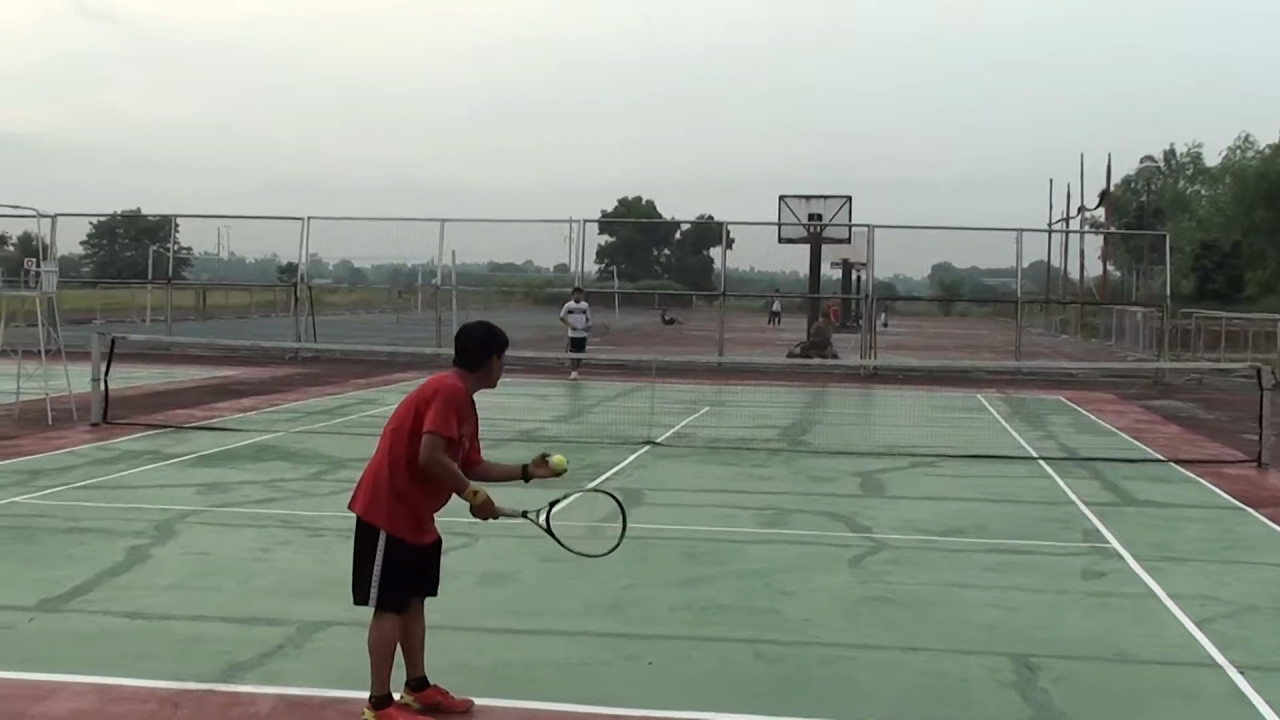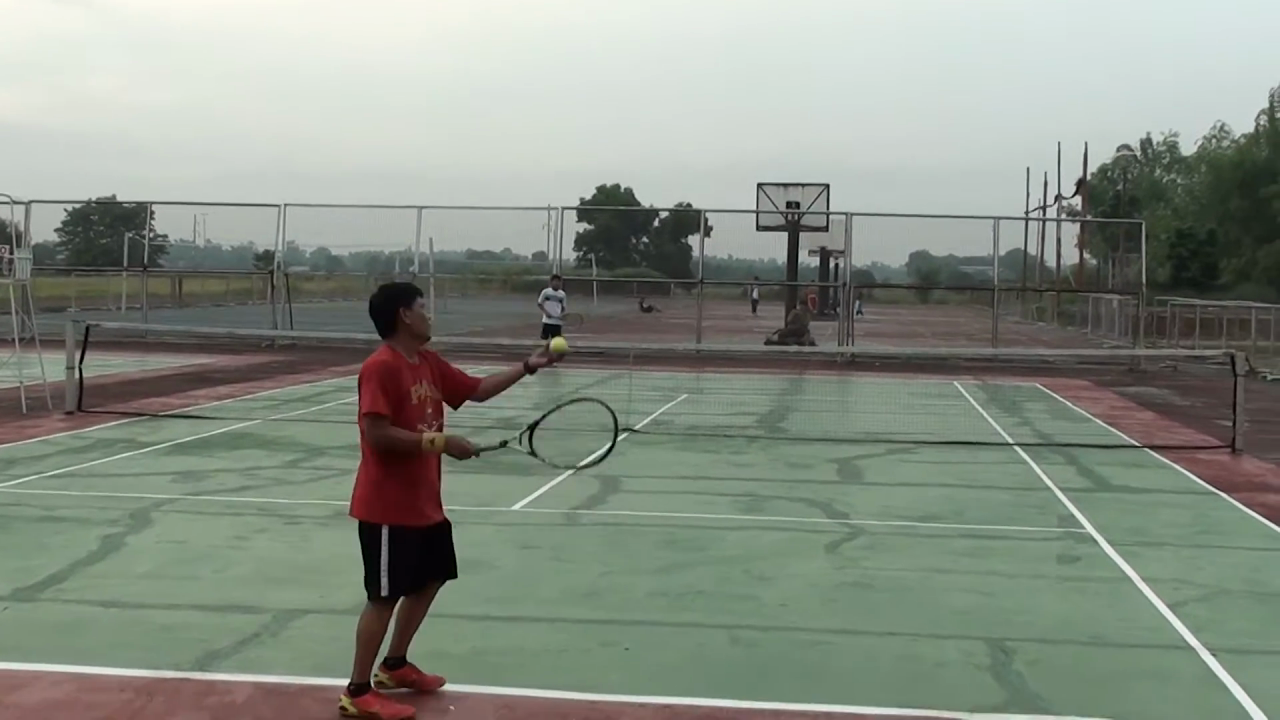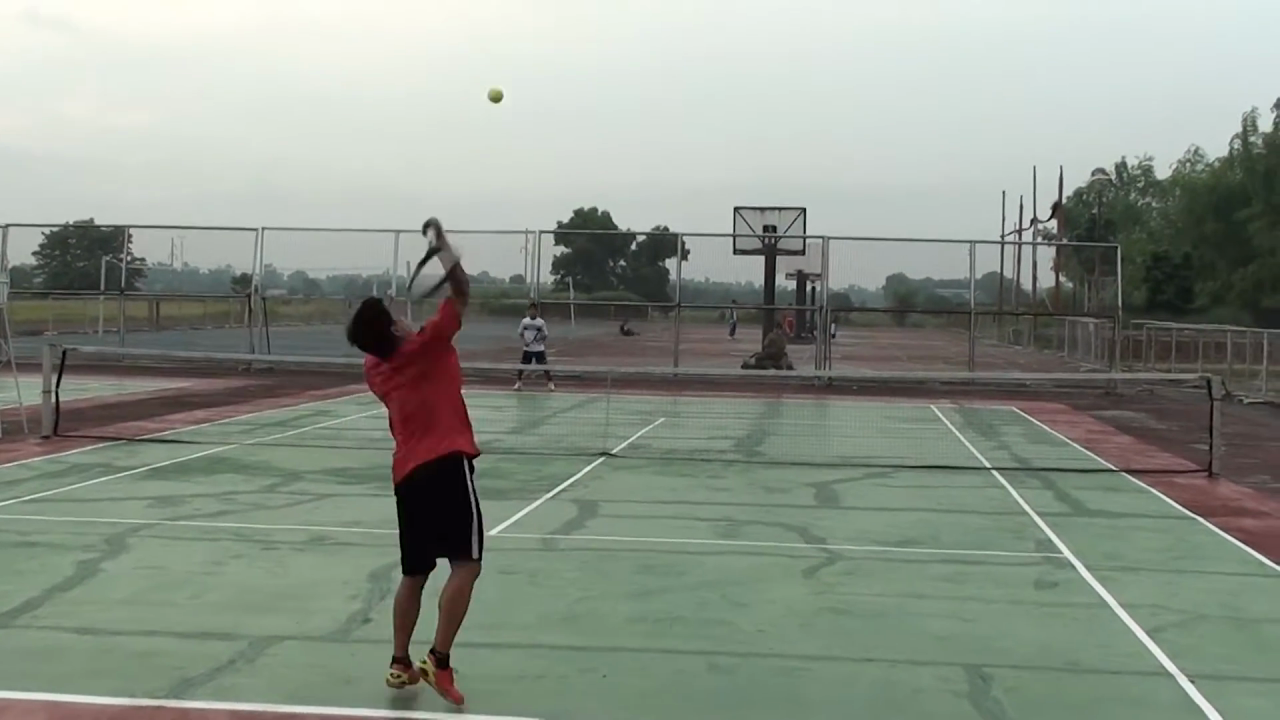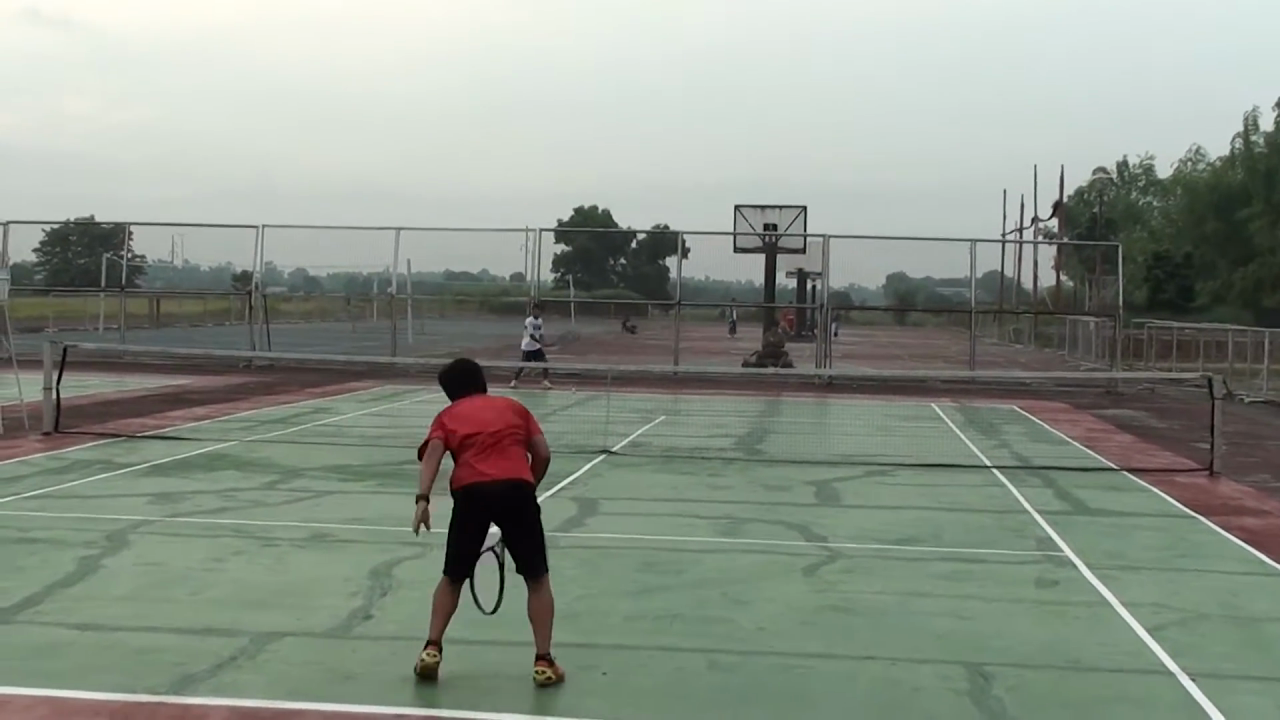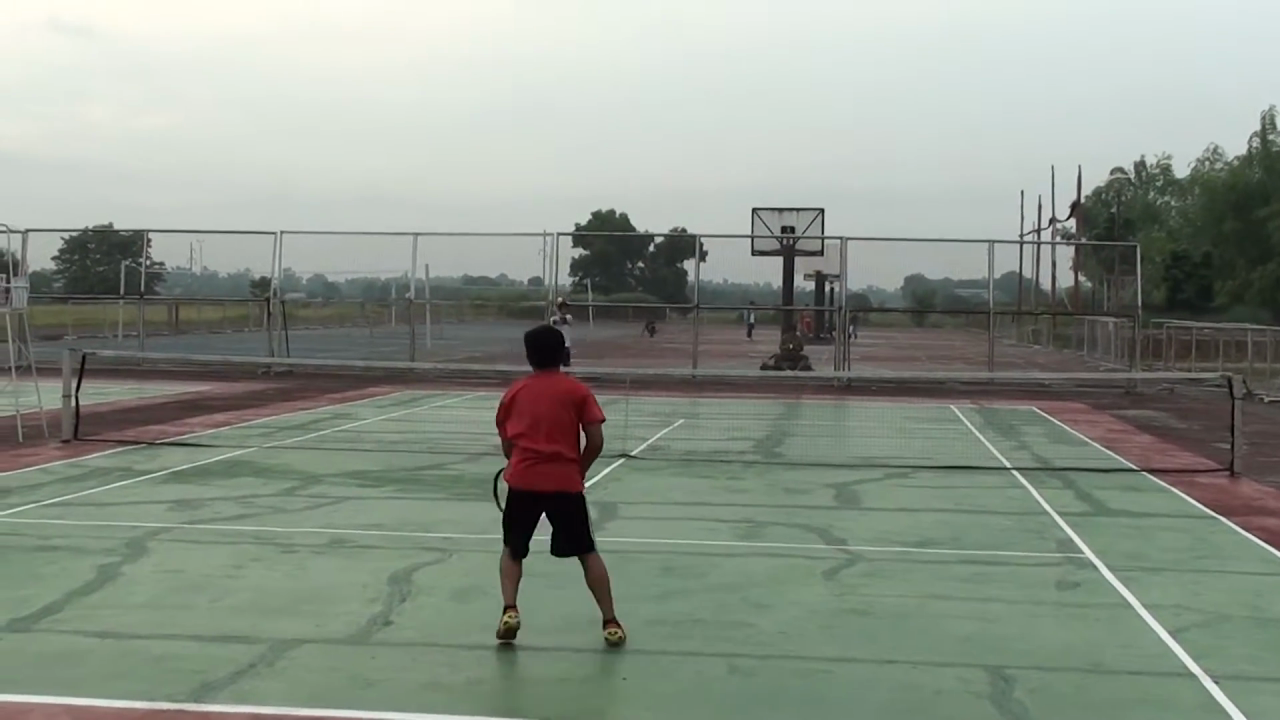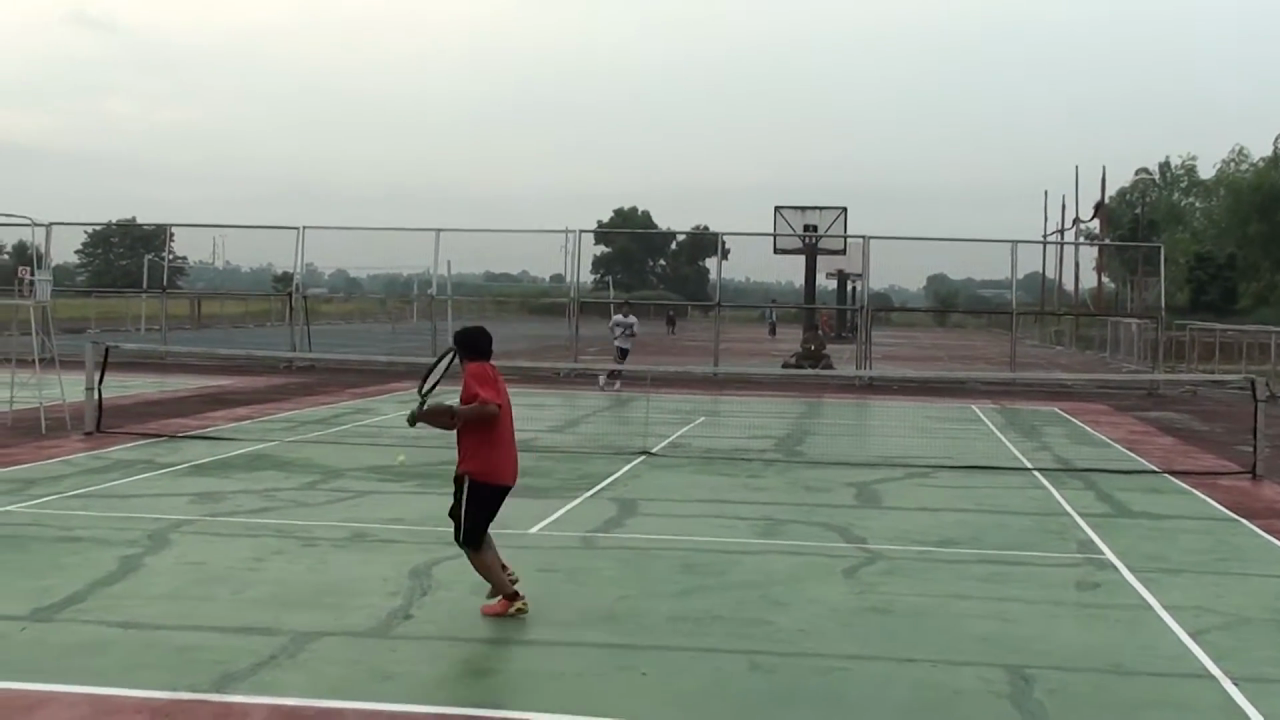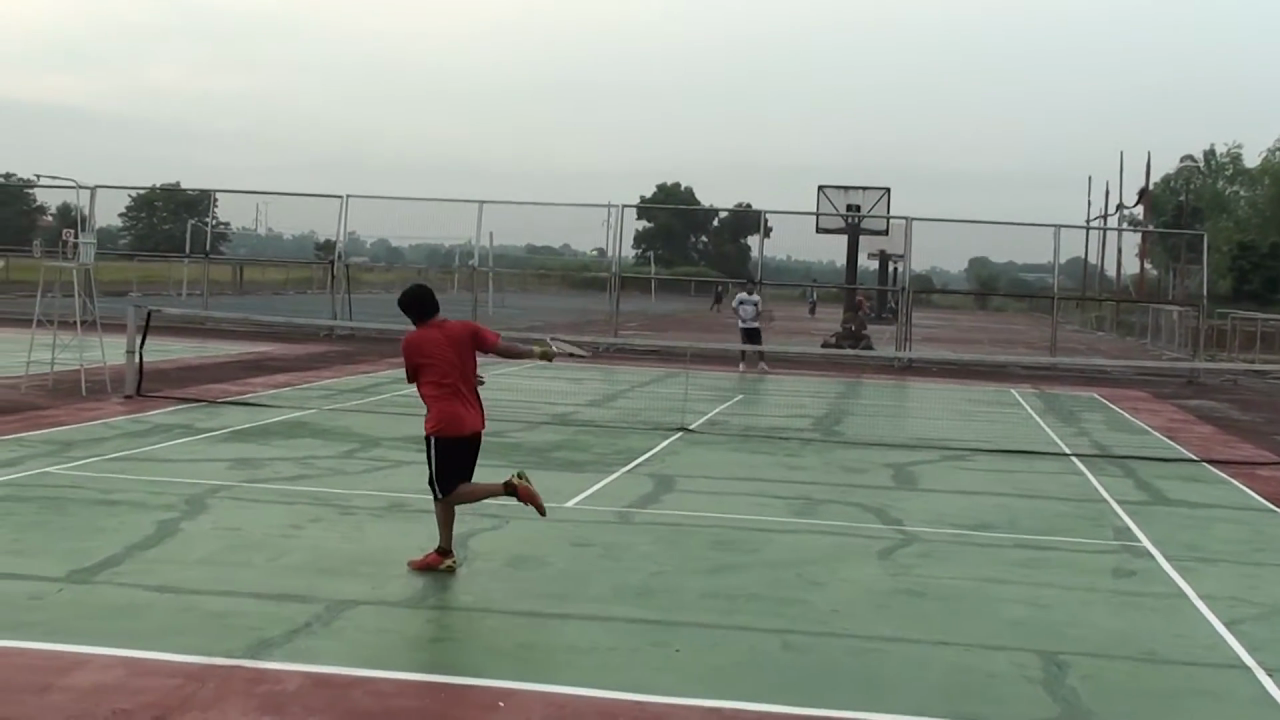
dt=0.7s
person 1, frame 1
left shoulder: (463, 400)
right shoulder: (449, 391)
left elbow: (472, 465)
right elbow: (430, 456)
left wrist: (527, 471)
right wrist: (475, 496)
left hip: (415, 515)
right hip: (388, 511)
left knee: (413, 600)
right knee: (390, 606)
person 1, frame 2
left shoulder: (428, 361)
right shoulder: (380, 367)
left elbow: (476, 389)
right elbow: (375, 435)
left wrist: (527, 366)
right wrist: (437, 442)
left hip: (423, 502)
right hip: (386, 504)
left knee: (429, 580)
right knee: (386, 595)
left ankle: (394, 664)
person 1, frame 3
left shoulder: (378, 367)
right shoulder: (425, 347)
left elbow: (371, 361)
right elbow: (459, 291)
right wrist: (447, 254)
left hip: (408, 474)
right hip: (445, 462)
left knee: (414, 572)
right knee: (465, 565)
left ankle: (400, 662)
right ankle: (439, 659)
person 1, frame 4
left shoulder: (446, 417)
right shoulder: (513, 406)
left elbow: (432, 455)
right elbow: (542, 454)
left wrist: (423, 499)
left hip: (471, 490)
right hip: (516, 487)
left knee: (453, 577)
right knee: (537, 577)
left ankle: (432, 647)
right ankle: (544, 661)
person 1, frame 5
left shoulder: (514, 391)
right shoulder: (577, 390)
left elbow: (506, 443)
right elbow: (596, 441)
left hip: (522, 483)
right hip: (566, 484)
left knee: (512, 552)
right knee: (587, 552)
left ankle: (510, 611)
right ankle: (610, 622)
person 1, frame 6
left shoulder: (477, 372)
right shoulder: (489, 374)
left elbow: (489, 409)
right elbow: (458, 422)
left wrist: (449, 410)
right wrist: (428, 414)
left hip: (480, 471)
right hip: (501, 471)
left knee: (468, 541)
right knee: (468, 525)
left ankle: (511, 597)
right ankle: (502, 574)
person 1, frame 7
left shoulder: (411, 342)
right shoulder: (465, 329)
right elbow: (503, 348)
right wrist: (538, 352)
left hip: (444, 425)
right hip: (472, 424)
left knee: (449, 494)
right knee: (445, 489)
left ankle: (510, 487)
right ankle: (444, 553)
